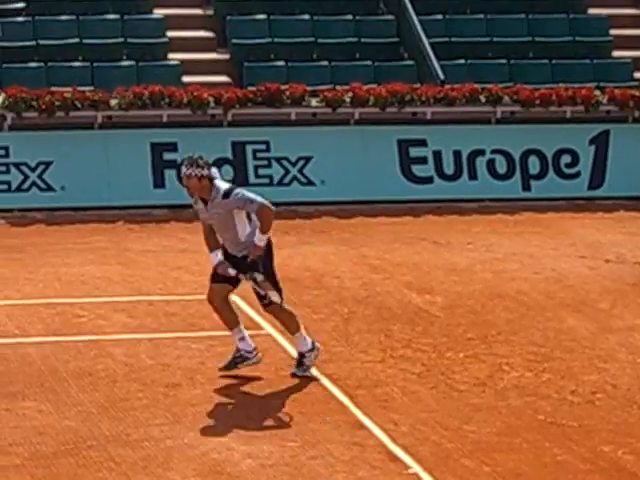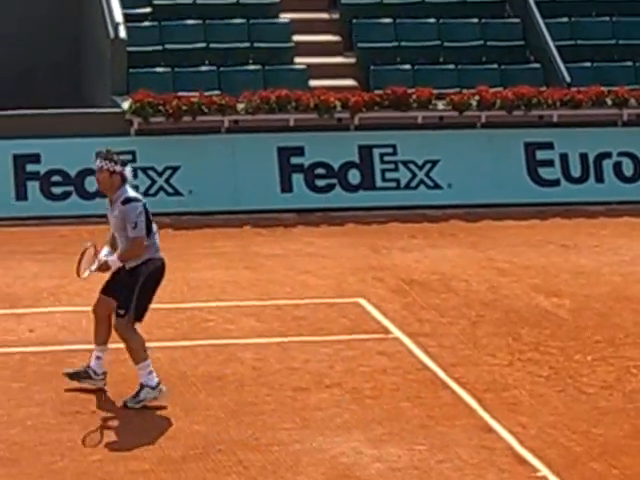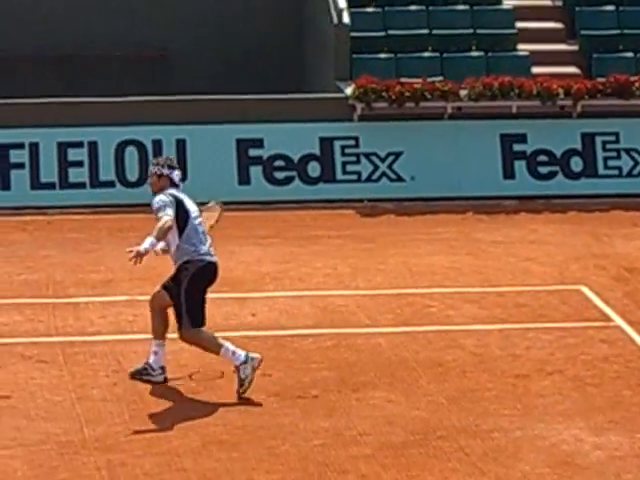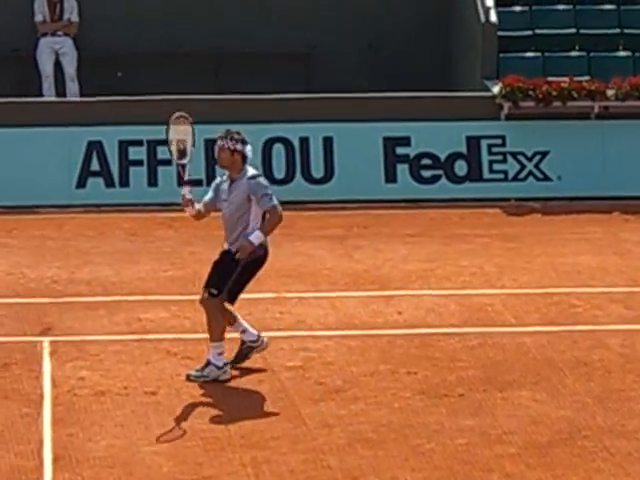
dt=0.7s
person 1, frame 1
left shoulder: (228, 195)
right shoulder: (197, 200)
left elbow: (266, 210)
left wrist: (260, 242)
right wrist: (216, 259)
left hip: (253, 253)
right hip: (231, 252)
left knee: (272, 307)
right knee: (215, 297)
left ankle: (307, 349)
right ankle: (246, 349)
person 1, frame 2
left shoulder: (131, 204)
right shoulder: (115, 200)
left elbow: (137, 247)
left wrist: (109, 261)
right wrist: (105, 253)
left hip: (148, 267)
right hip: (131, 267)
left knee: (123, 324)
right knee: (101, 310)
left ankle: (150, 384)
right ankle: (96, 370)
person 1, frame 3
left shoulder: (164, 198)
right shoulder: (183, 200)
left elbow: (166, 223)
left wrist: (147, 246)
right wrist: (164, 246)
left hip: (195, 267)
right hip: (201, 265)
left knee: (189, 333)
right knee: (157, 302)
left ankle: (243, 361)
right ankle: (155, 367)
person 1, frame 4
left shoulder: (254, 182)
right shoulder: (221, 182)
left elbow: (276, 214)
right elbow: (204, 209)
left wrist: (253, 240)
right wrist: (190, 206)
left hip: (248, 253)
right hip: (231, 251)
left knee: (213, 302)
right knee: (208, 301)
left ankle: (217, 364)
right ankle: (251, 338)
